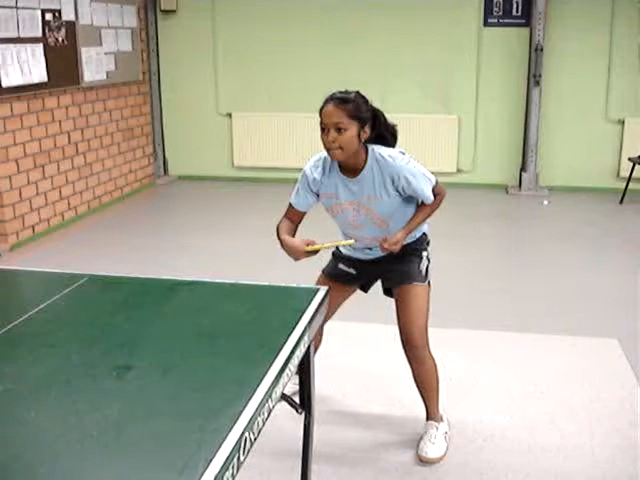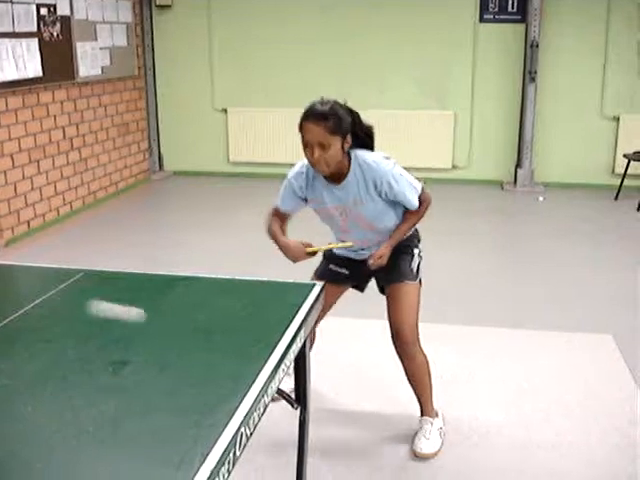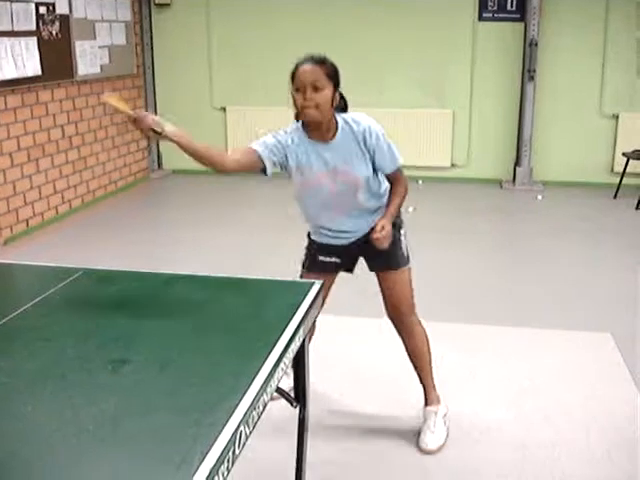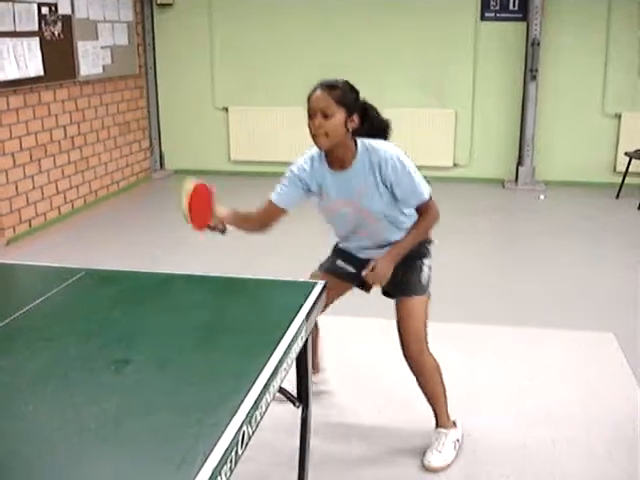
dt=0.3s
person 1, frame 1
left shoulder: (394, 165)
right shoulder: (317, 170)
left elbow: (437, 195)
right elbow: (288, 220)
left wrist: (405, 231)
right wrist: (288, 241)
left hip: (405, 250)
right hip: (353, 251)
left knee: (414, 340)
left ankle: (435, 421)
person 1, frame 2
left shoulder: (378, 171)
right shoulder: (301, 178)
left elbow: (421, 204)
right elbow: (277, 220)
left wrist: (389, 244)
right wrist: (285, 243)
left hip: (399, 249)
right hip: (347, 253)
left knee: (405, 338)
left ankle: (430, 417)
right ankle: (292, 382)
person 1, frame 3
left shoulder: (364, 130)
right shoulder: (285, 143)
left elbow: (399, 182)
right elbow: (227, 162)
left wrist: (388, 220)
right wrist: (167, 131)
left hip: (377, 229)
right hip: (325, 239)
left knee: (404, 318)
left ankle: (433, 404)
person 1, frame 4
left shoulder: (385, 158)
right shoulder: (307, 169)
left elbow: (430, 214)
right elbow: (262, 219)
left wrist: (391, 258)
right wrist: (228, 216)
left hip: (406, 251)
right hip: (352, 251)
left knee: (414, 348)
left ankle: (447, 427)
right ankle: (311, 371)
